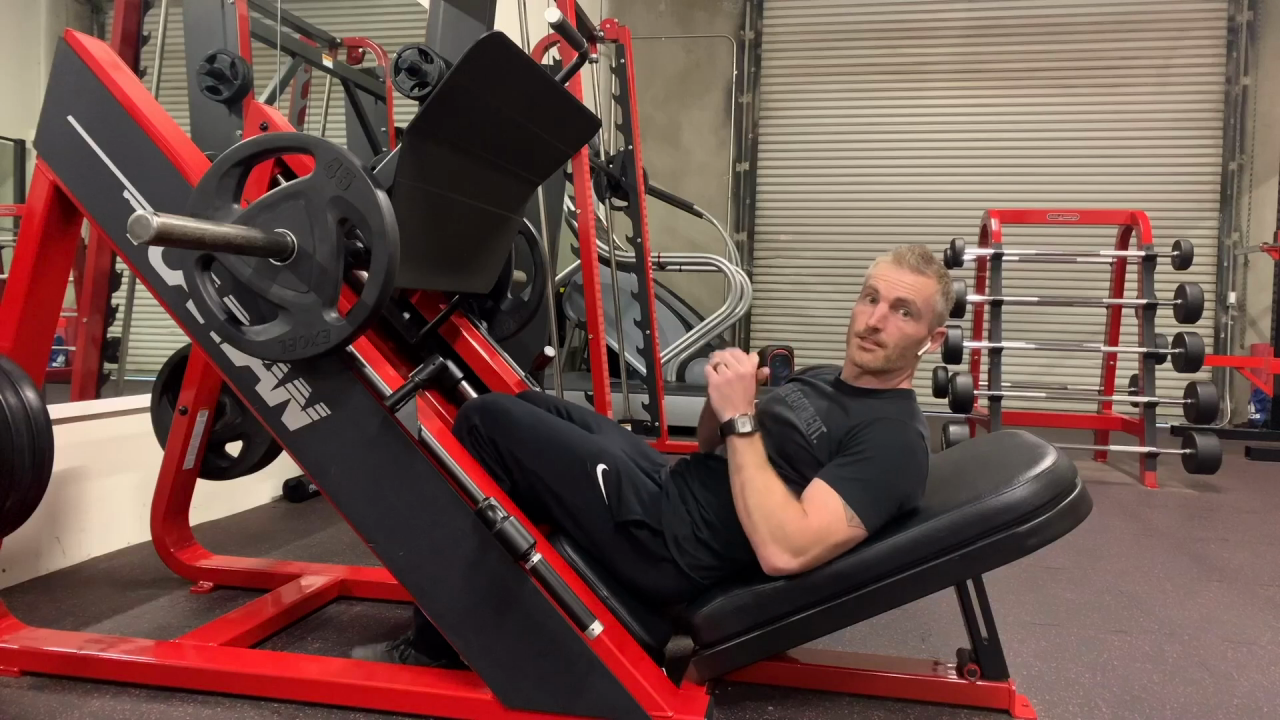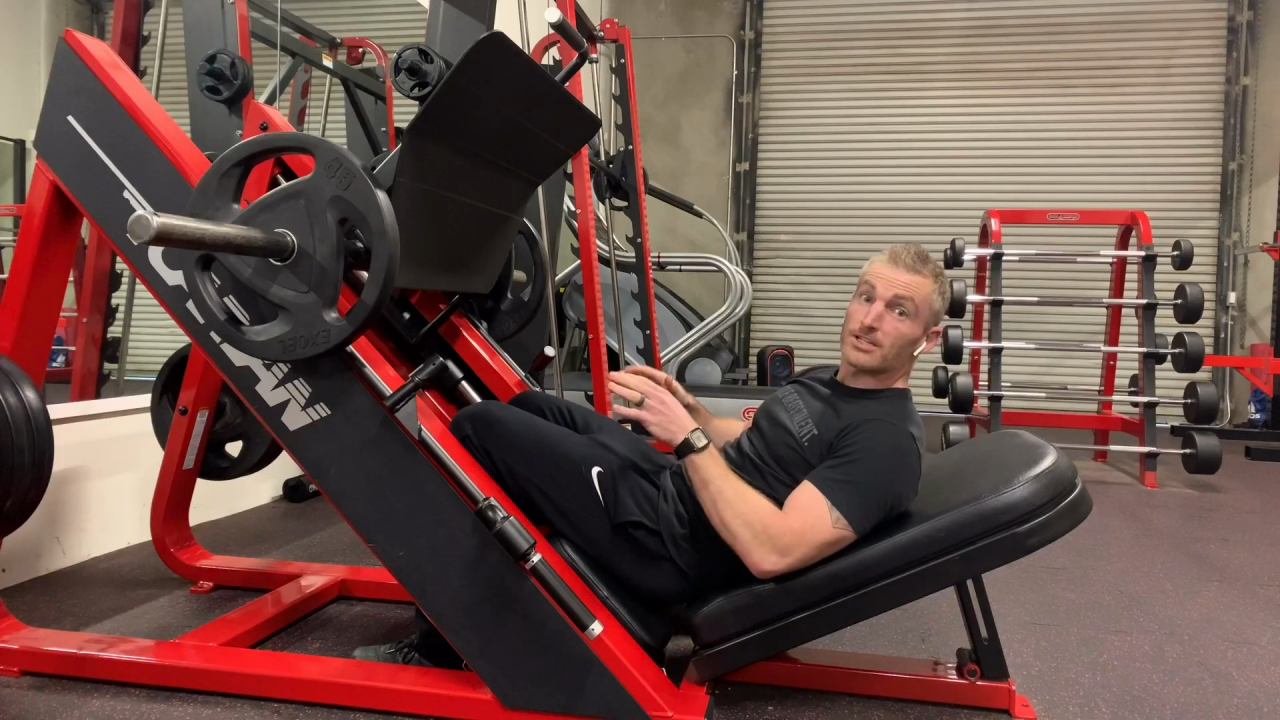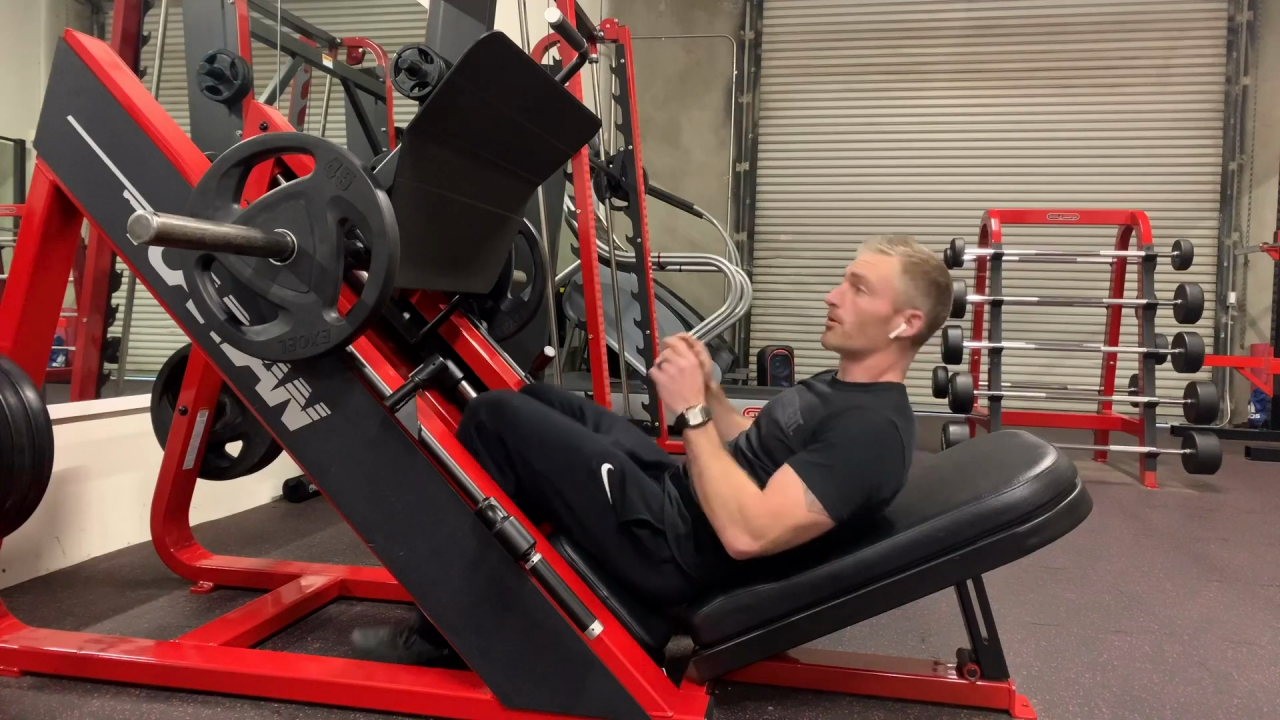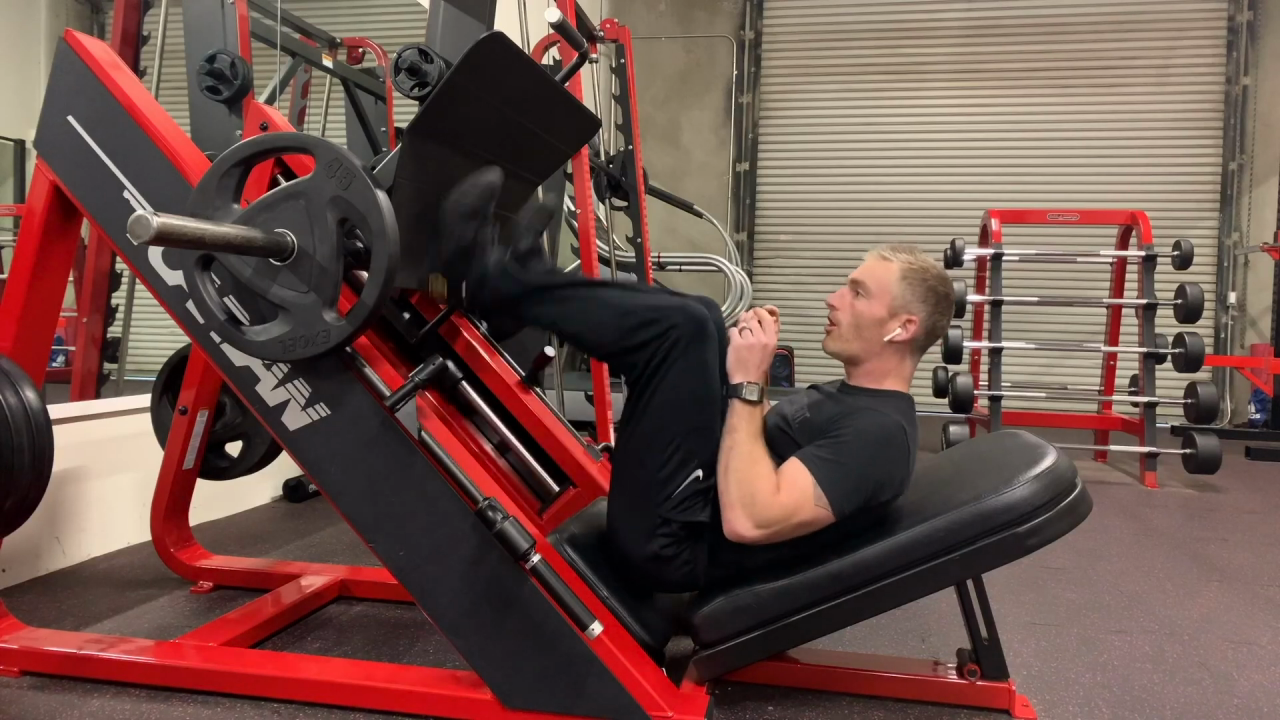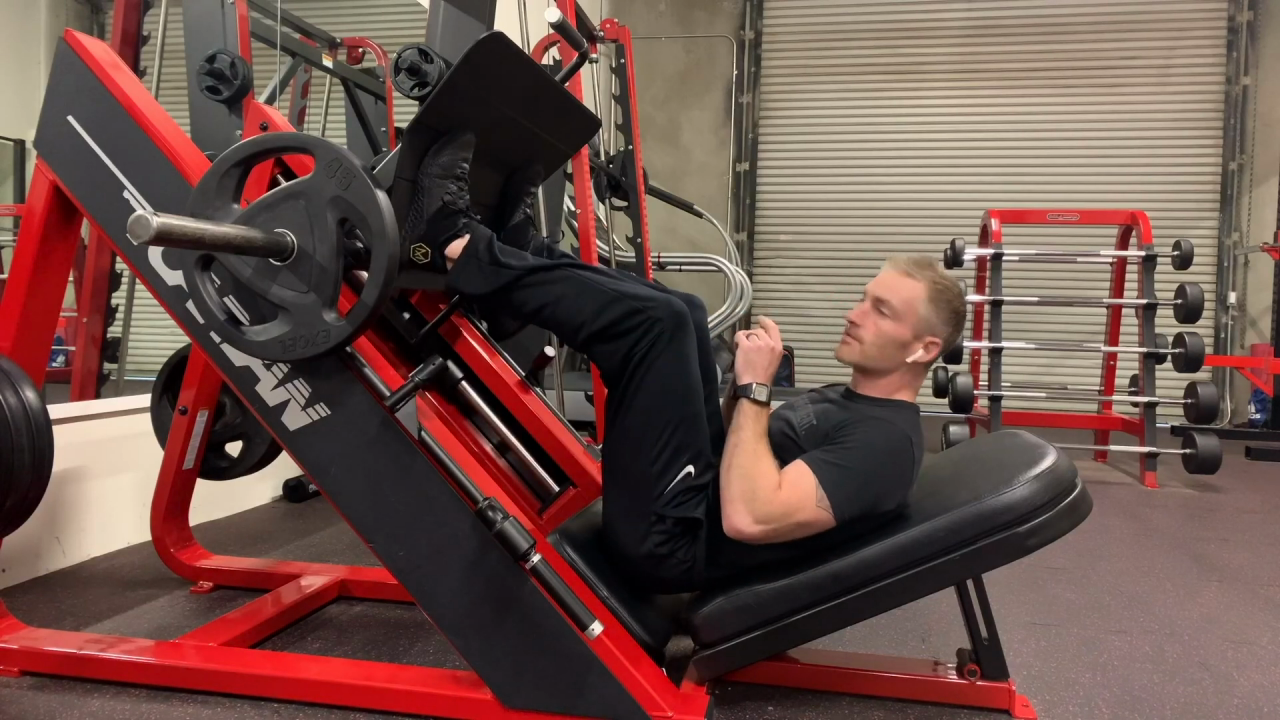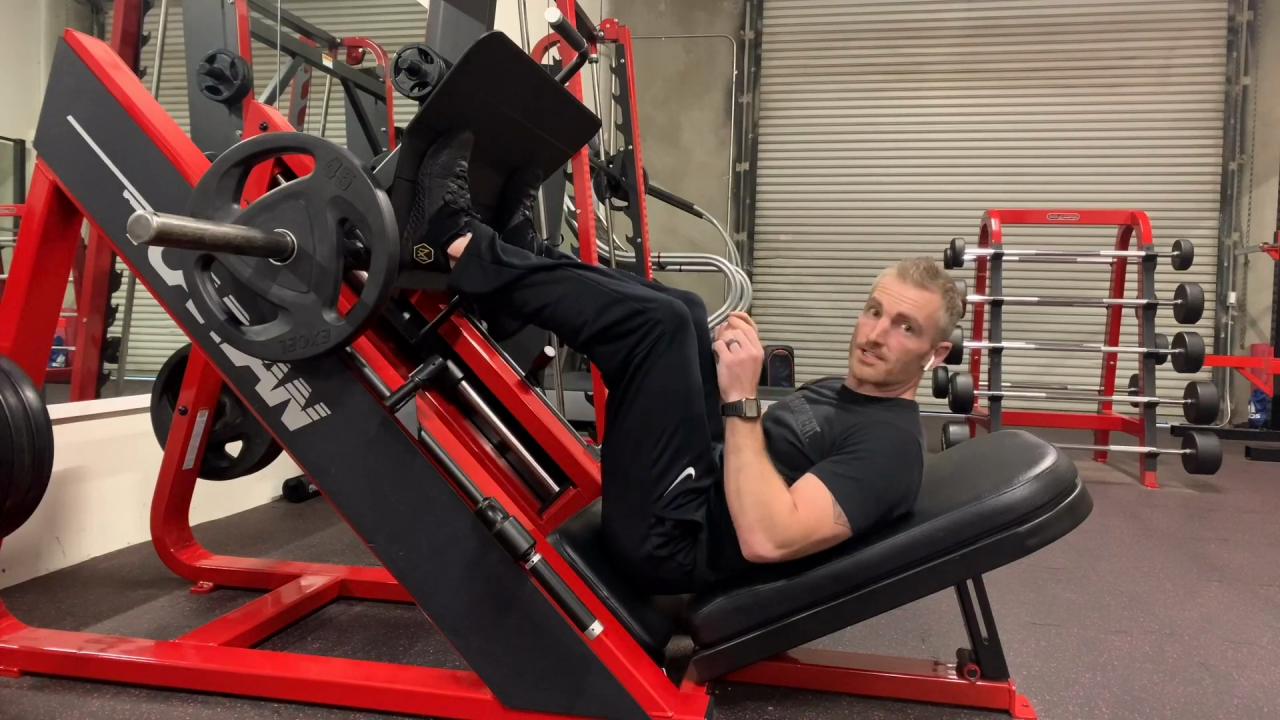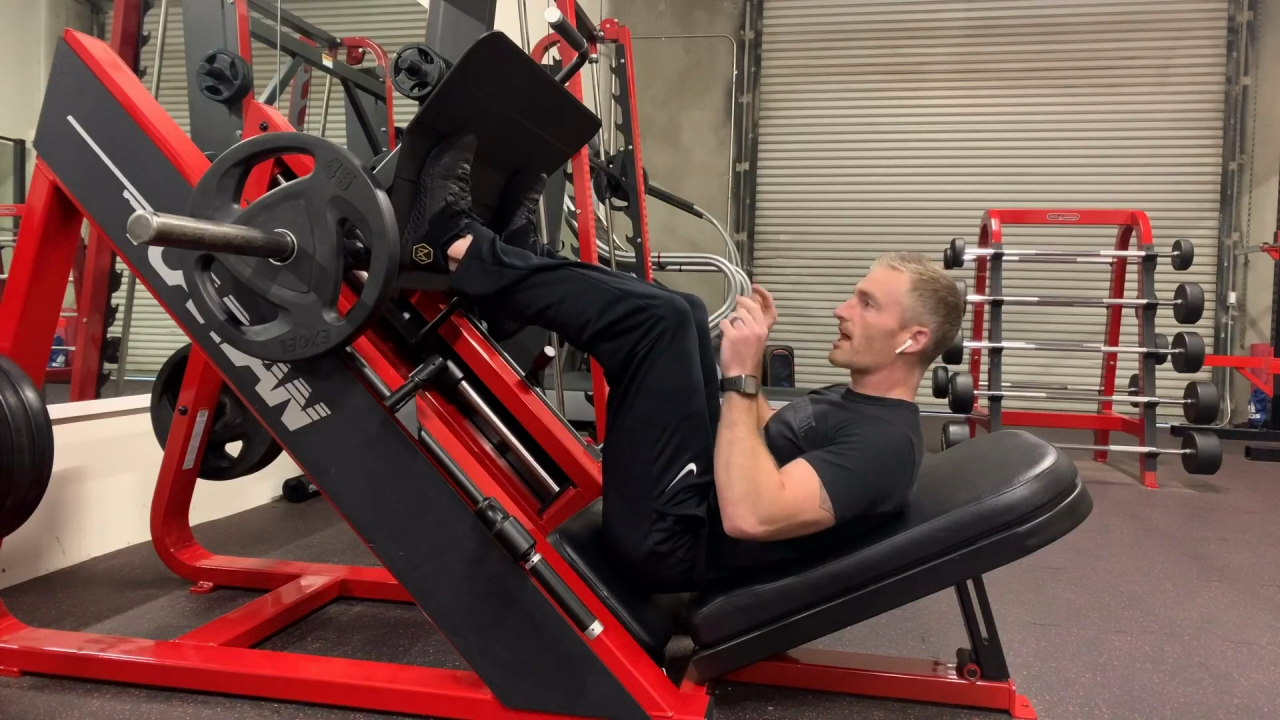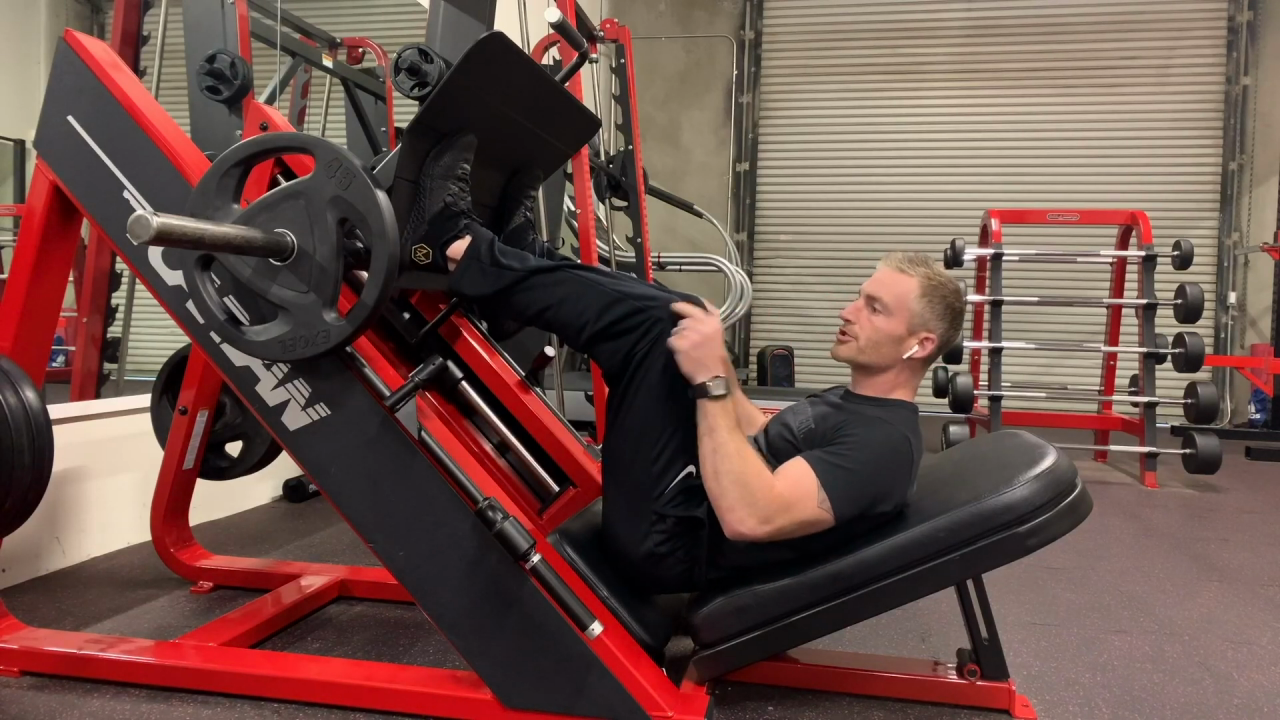
dt=0.5s
person 1, frame 1
left shoulder: (892, 441)
right shoulder: (825, 379)
left elbow: (783, 552)
left wrist: (741, 419)
right wrist: (722, 399)
left hip: (667, 540)
right hip: (671, 487)
left knee: (484, 421)
right knee: (525, 406)
left ankle: (433, 646)
person 1, frame 2
left shoulder: (885, 441)
right shoulder: (829, 382)
left elbow: (770, 552)
left wrist: (686, 435)
right wrist: (684, 404)
left hip: (665, 542)
right hip: (674, 488)
left knee: (478, 429)
right knee: (530, 408)
left ankle: (437, 647)
person 1, frame 3
left shoulder: (874, 431)
right shoulder: (832, 387)
left elbow: (747, 534)
left wrist: (692, 410)
right wrist: (708, 391)
left hip: (658, 546)
right hip: (669, 504)
left knee: (495, 420)
right knee: (528, 406)
left ankle: (439, 637)
person 1, frame 4
left shoulder: (877, 432)
right shoulder: (846, 396)
left elbow: (747, 521)
left wrist: (744, 384)
right wrist: (752, 355)
left hip: (671, 543)
left knee: (682, 329)
right knee: (692, 323)
left ankle: (483, 278)
right ankle: (515, 272)
person 1, frame 5
left shoulder: (885, 441)
right shoulder: (845, 401)
left elbow: (747, 518)
left wrist: (754, 388)
right wrist: (744, 381)
left hip: (670, 538)
right hip: (696, 500)
left knee: (655, 321)
right knee: (677, 315)
left ankle: (454, 244)
right ankle: (518, 246)
person 1, frame 6
left shoulder: (890, 445)
right shoulder: (834, 391)
left elbow: (765, 540)
left wrist: (740, 399)
right wrist: (730, 368)
left hip: (670, 541)
right hip: (700, 500)
left knee: (656, 321)
right knee: (676, 316)
left ankle: (457, 244)
right ankle: (518, 246)
person 1, frame 7
left shoulder: (885, 440)
right shoulder: (852, 401)
left elbow: (749, 516)
left wrist: (738, 375)
right wrist: (746, 362)
left hip: (669, 540)
right hip: (692, 506)
left knee: (659, 320)
right knee: (684, 317)
left ankle: (457, 246)
right ankle: (516, 248)
person 1, frame 8
left shoulder: (883, 441)
right shoulder: (854, 404)
left elbow: (747, 517)
left wrist: (708, 383)
right wrist: (722, 368)
left hip: (668, 538)
right hip: (692, 503)
left knee: (654, 322)
right knee: (677, 319)
left ankle: (457, 246)
right ankle: (519, 249)
